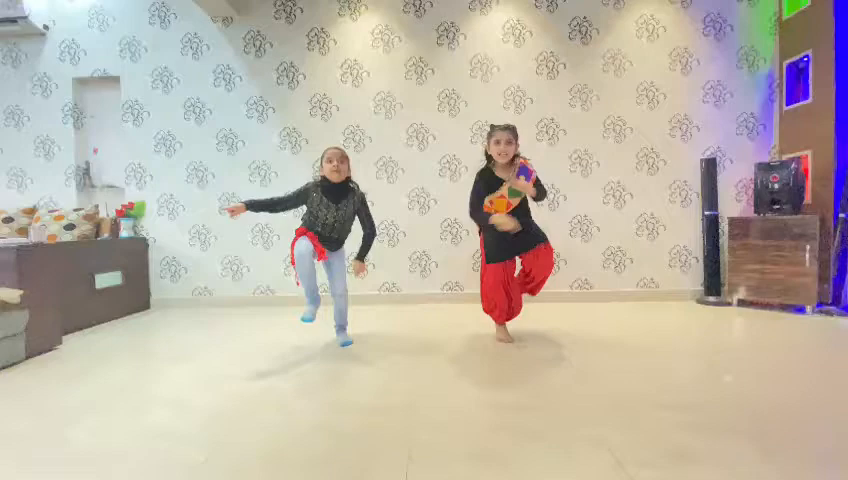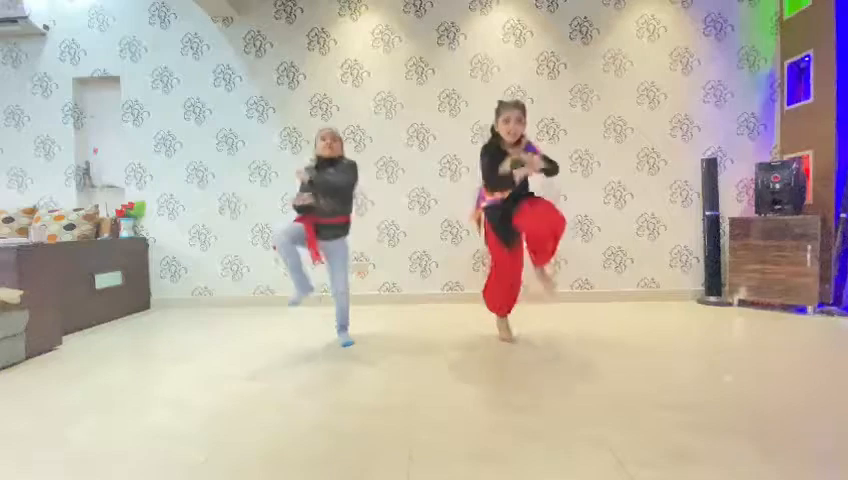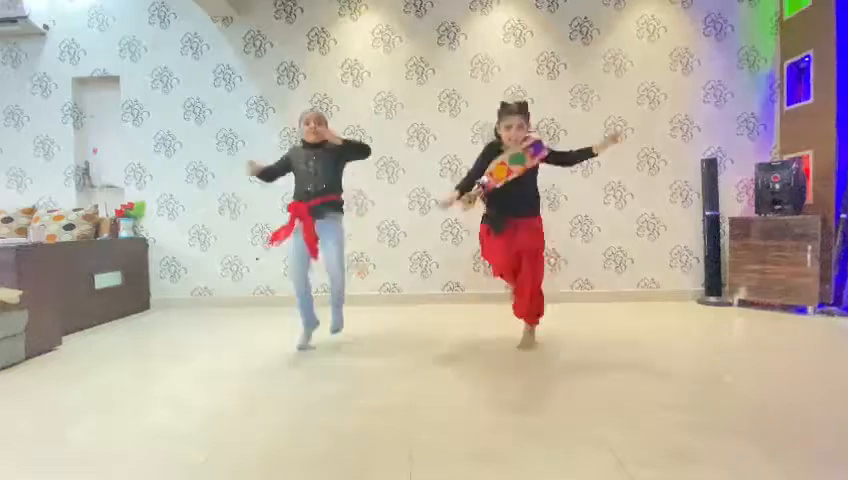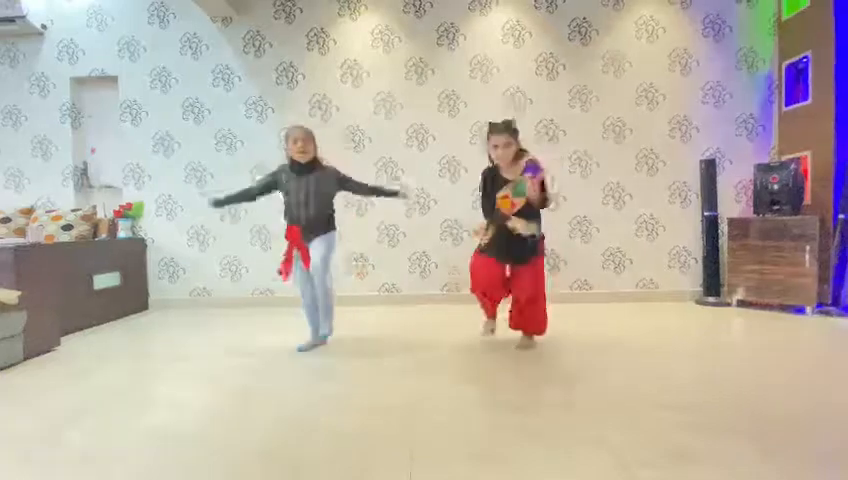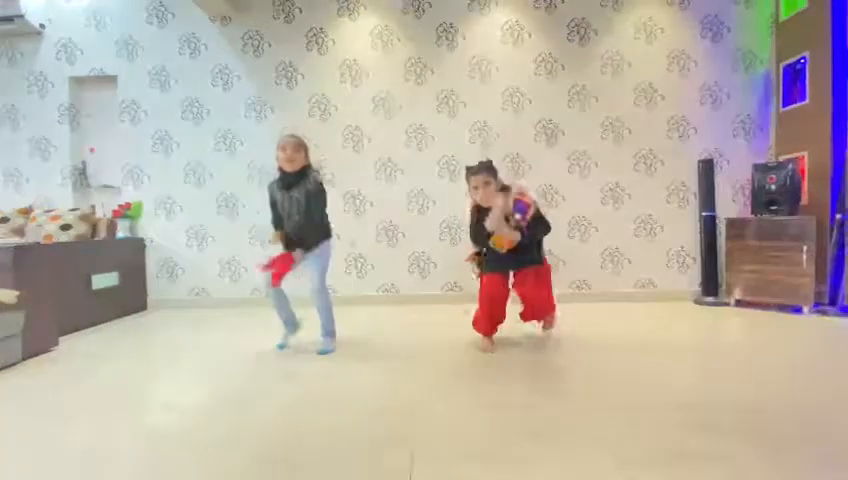
dt=0.2s
person 1, frame 1
left shoulder: (522, 167)
right shoulder: (484, 176)
left elbow: (541, 195)
right elbow: (475, 212)
left wrist: (529, 189)
right wrist: (497, 219)
left hip: (524, 228)
right hip: (495, 233)
right knee: (497, 282)
left ankle: (520, 285)
right ankle: (500, 323)
person 1, frame 2
left shoulder: (525, 148)
right shoulder: (490, 149)
left elbow: (552, 168)
right elbow: (493, 183)
left wrist: (539, 164)
right wrist: (520, 172)
left hip: (522, 206)
right hip: (497, 213)
left knee: (550, 221)
right knee: (506, 267)
left ankle: (539, 266)
right ankle: (501, 317)
person 1, frame 3
right shoulder: (491, 150)
left elbow: (567, 159)
right elbow: (473, 175)
left wrist: (598, 148)
right wrist: (457, 193)
left hip: (527, 219)
right hip: (499, 219)
left knee: (530, 269)
right knee: (502, 259)
left ankle: (530, 326)
right ankle: (515, 277)
person 1, frame 4
left shoulder: (530, 168)
right shoulder: (489, 176)
left elbow: (542, 202)
right elbow: (490, 214)
left wrist: (534, 192)
right wrist: (514, 222)
left hip: (528, 242)
right hip: (499, 239)
left knee: (528, 291)
right knee: (486, 279)
left ankle: (528, 332)
right ankle: (490, 313)
person 1, frame 5
right shoulder: (478, 211)
left elbow: (544, 228)
right elbow: (478, 241)
left wrist: (516, 235)
right wrist: (494, 216)
left hip: (526, 255)
right hip: (496, 256)
left ankle: (546, 314)
right ankle: (486, 331)
person 2, frame 1
left shoulder: (356, 196)
right shoulder: (312, 190)
left elbow: (370, 230)
right elbow: (280, 203)
left wrist: (360, 258)
right wrist: (246, 206)
left hip: (334, 247)
right hip: (309, 238)
left knee: (340, 290)
right knee: (303, 252)
left ankle: (341, 330)
right ankle: (312, 301)
person 2, frame 2
left shoulder: (347, 167)
right shoulder: (309, 172)
left elbow: (343, 186)
right elbow: (299, 206)
left wrist: (310, 180)
right wrist: (302, 200)
left hip: (336, 234)
right hip: (310, 228)
left knee: (340, 286)
right knee: (281, 236)
left ankle: (342, 330)
right ankle: (303, 287)
person 2, frame 3
left shoulder: (335, 152)
right shoulder: (295, 154)
left elbow: (364, 151)
right elbow: (270, 174)
left wrist: (339, 142)
right wrist: (257, 170)
left hip: (329, 217)
right hip: (303, 220)
left knee: (334, 269)
right knee: (296, 273)
left ankle: (337, 309)
right ankle: (308, 325)
person 2, frame 4
left shoulder: (327, 174)
right shoulder: (281, 175)
left elbow: (359, 188)
right elbow: (254, 191)
left wrist: (393, 192)
right wrist: (220, 201)
left hip: (322, 234)
right hip: (297, 237)
left knee: (318, 264)
right knee: (306, 288)
left ankle: (327, 323)
right ankle: (317, 334)
person 2, frame 5
left shoulder: (313, 184)
right shoulder: (274, 187)
left elbow: (317, 221)
right elbow: (277, 220)
right wrist: (284, 243)
left hip: (317, 243)
right hip: (291, 244)
left knee: (317, 287)
left ankle: (329, 336)
right ankle: (291, 325)
